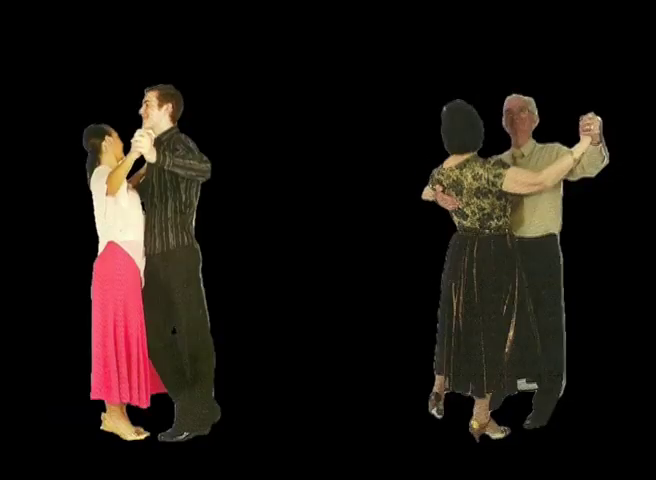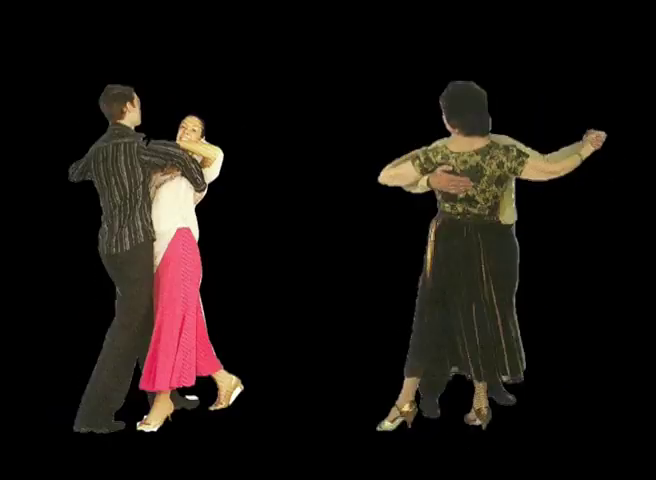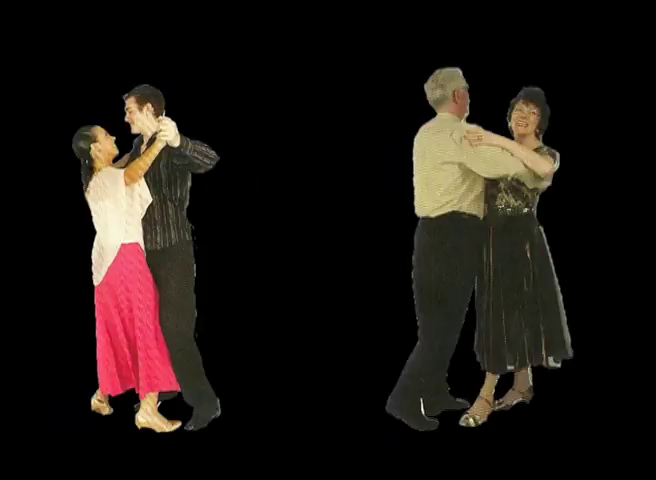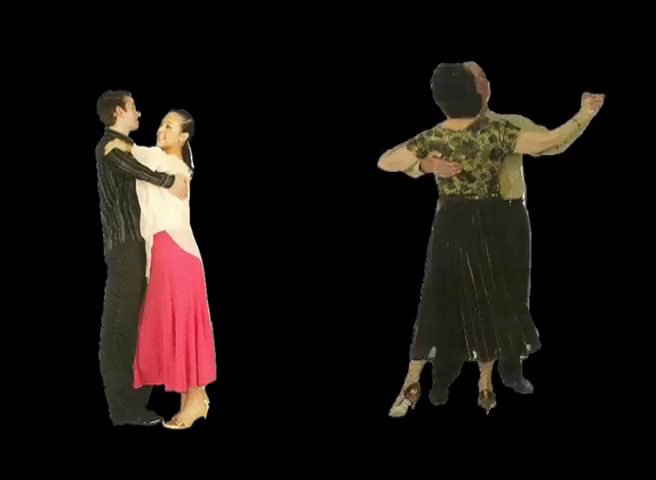
dt=0.7s
person 1, frame 1
left shoulder: (440, 172)
right shoulder: (487, 169)
left elbow: (427, 196)
right elbow: (540, 182)
right wrist: (582, 147)
left hip: (461, 254)
right hip: (494, 256)
left knee: (458, 325)
right knee: (494, 330)
left ankle: (439, 394)
right ankle: (480, 419)
person 1, frame 2
left shoulder: (434, 154)
right shoulder: (503, 153)
left elbow: (385, 177)
right elbow: (556, 169)
left wrist: (413, 162)
right wrist: (587, 147)
left hip: (447, 243)
right hip: (487, 244)
left knee: (436, 321)
right knee: (482, 319)
left ankle: (406, 405)
right ankle: (480, 406)
person 1, frame 3
left shoulder: (429, 133)
right shoulder: (456, 133)
right elbow: (499, 164)
right wrist: (535, 175)
left hip: (438, 232)
right hip: (452, 235)
left knee: (440, 321)
right knee: (443, 324)
left ankle: (432, 394)
right ankle: (407, 400)
person 1, frame 4
left shoulder: (432, 138)
right shoulder: (496, 130)
left elbow: (385, 163)
right elbow: (549, 143)
left wrist: (419, 162)
right wrist: (585, 112)
left hip: (452, 224)
right hip: (489, 221)
left knee: (447, 300)
right knee: (488, 300)
person 2, frame 1
left shoulder: (179, 144)
right shoulder: (159, 148)
left elbow: (203, 169)
left wrist: (157, 157)
left hip: (178, 250)
right hip: (156, 253)
left knee: (191, 330)
right knee: (154, 331)
left ankle: (198, 413)
right ankle: (190, 403)
person 2, frame 2
left shoulder: (98, 149)
right shoulder: (132, 144)
left elbow: (75, 173)
right elbow: (178, 155)
right wrist: (200, 184)
left hip: (113, 243)
right hip: (133, 243)
left knee: (143, 317)
right knee: (129, 325)
right ankle: (93, 414)
person 2, frame 3
left shoulder: (171, 147)
right shoulder: (137, 149)
left elbow: (208, 159)
left wrist: (178, 141)
left hip: (172, 246)
right hip: (146, 246)
left knee: (174, 326)
left ankle: (205, 401)
right ankle: (162, 389)
person 2, frame 4
left shoulder: (115, 146)
right shoulder: (110, 145)
right elbow: (126, 163)
right wrist: (169, 181)
left hip: (131, 242)
right hip: (124, 242)
left knee: (128, 318)
right knee: (122, 319)
left ankle: (128, 402)
right ankle: (124, 405)
person 3, frame 1
left shoulder: (553, 153)
left elbow: (587, 167)
left wrist: (595, 140)
right wrist: (444, 196)
left hip: (542, 250)
left knee: (548, 327)
left ankle: (545, 402)
person 3, frame 2
left shoulder: (504, 145)
right shoulder: (443, 149)
left elbow: (547, 164)
right elbow: (413, 177)
left wrist: (583, 147)
right wrist: (434, 181)
left hip: (503, 239)
right hip: (466, 241)
left knee: (498, 311)
right knee: (456, 315)
left ankle: (490, 383)
person 3, frame 3
left shoulder: (546, 155)
right shoulder: (492, 152)
left elbow: (545, 168)
left wrist: (500, 141)
left hip: (523, 239)
right hip: (492, 237)
left knee: (525, 310)
right knee: (498, 313)
right ankle: (523, 384)
person 3, frame 4
left shoulder: (509, 125)
right shoulder: (447, 131)
left elbow: (552, 142)
right elbow: (414, 162)
left wrist: (584, 114)
right wrist: (427, 162)
left hip: (510, 213)
right hip: (469, 218)
left knee: (513, 291)
right knee: (460, 294)
left ankle: (511, 367)
person 4, frame 1
left shoulder: (111, 174)
right shoulder: (102, 173)
left elbow: (128, 184)
right elbow: (113, 187)
right wrist: (133, 154)
left hip: (126, 259)
right hip: (118, 259)
left knee: (127, 332)
right knee: (121, 332)
left ankle: (114, 409)
right ankle: (114, 413)
person 4, frame 2
left shoulder: (197, 167)
right shoulder: (163, 166)
left elbow: (216, 153)
left wrist: (180, 145)
left hip: (179, 245)
right hip: (160, 248)
left knee: (173, 320)
right knee: (178, 322)
right ankle: (224, 380)
person 4, frame 3
left shoulder: (99, 180)
right shoulder: (106, 178)
right elbow: (132, 173)
right wrist: (162, 140)
left hip: (111, 260)
right hip: (123, 258)
left knee: (118, 331)
right knee: (144, 328)
left ankle: (104, 394)
right ankle: (148, 407)
person 4, frame 4
left shoulder: (177, 166)
right shoulder: (156, 161)
left hip: (174, 247)
right hip: (162, 248)
left knee: (180, 320)
right knee: (164, 321)
left ankle: (195, 397)
right ankle: (193, 393)
